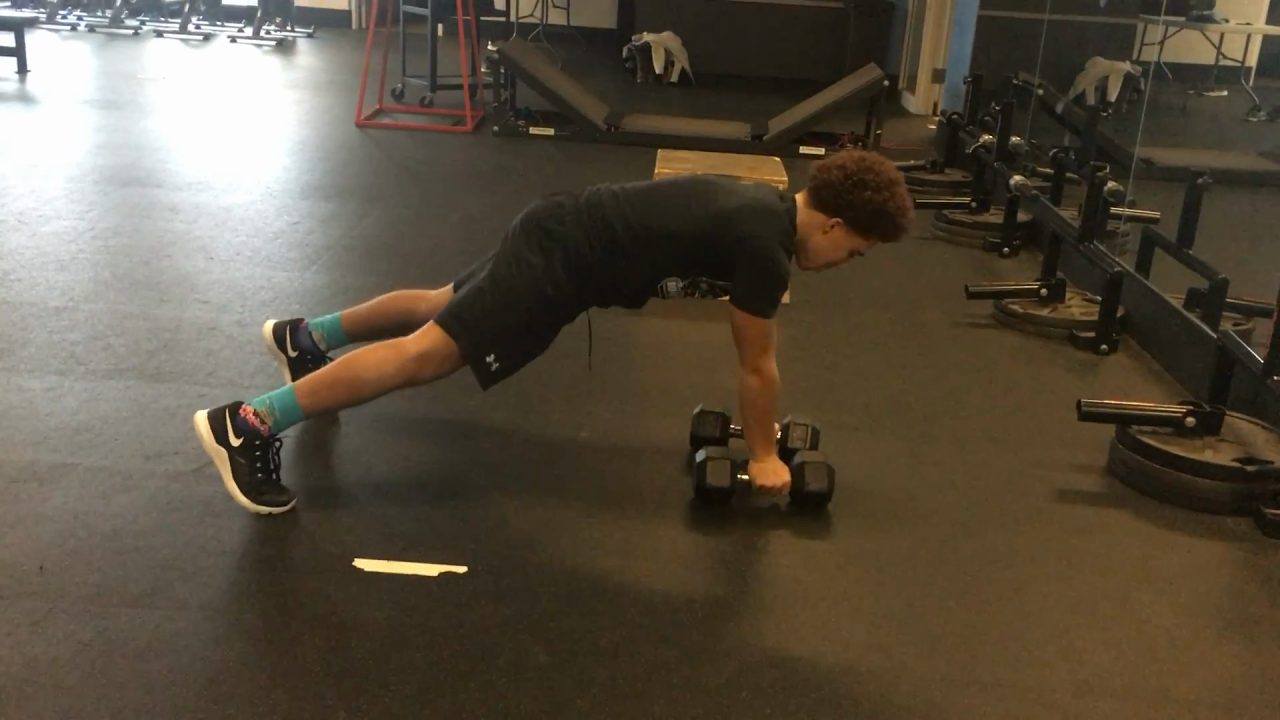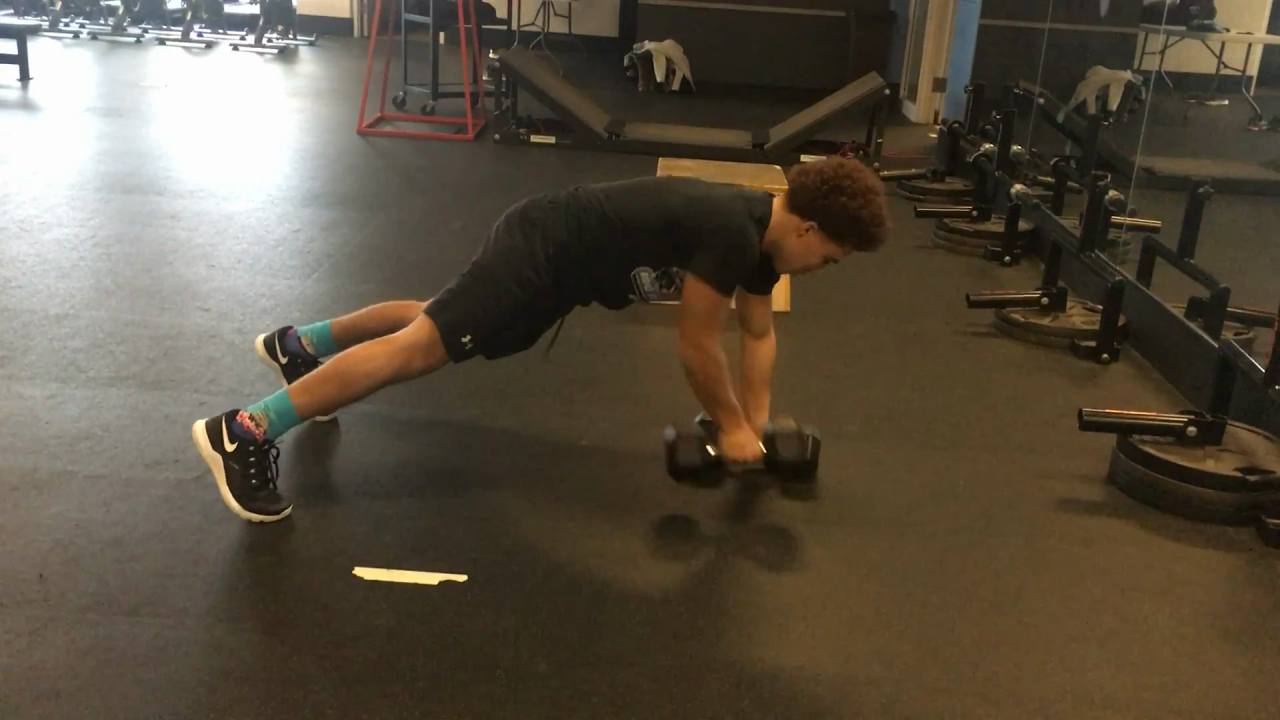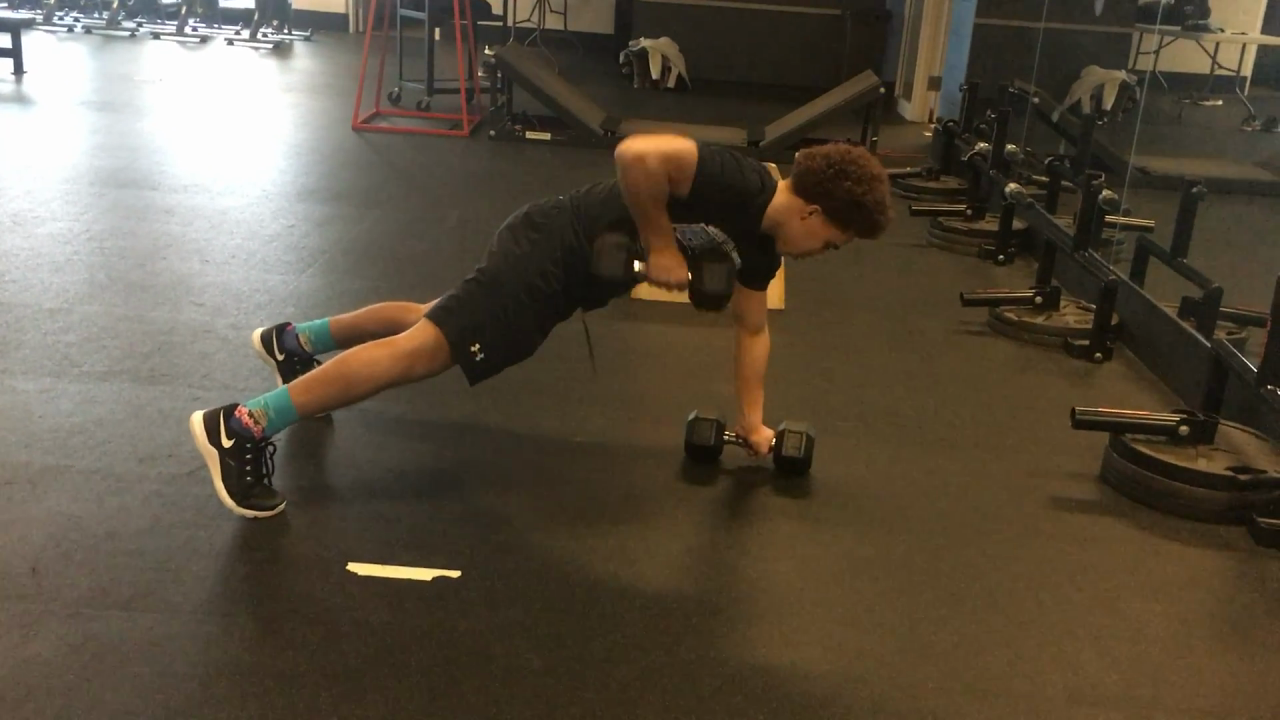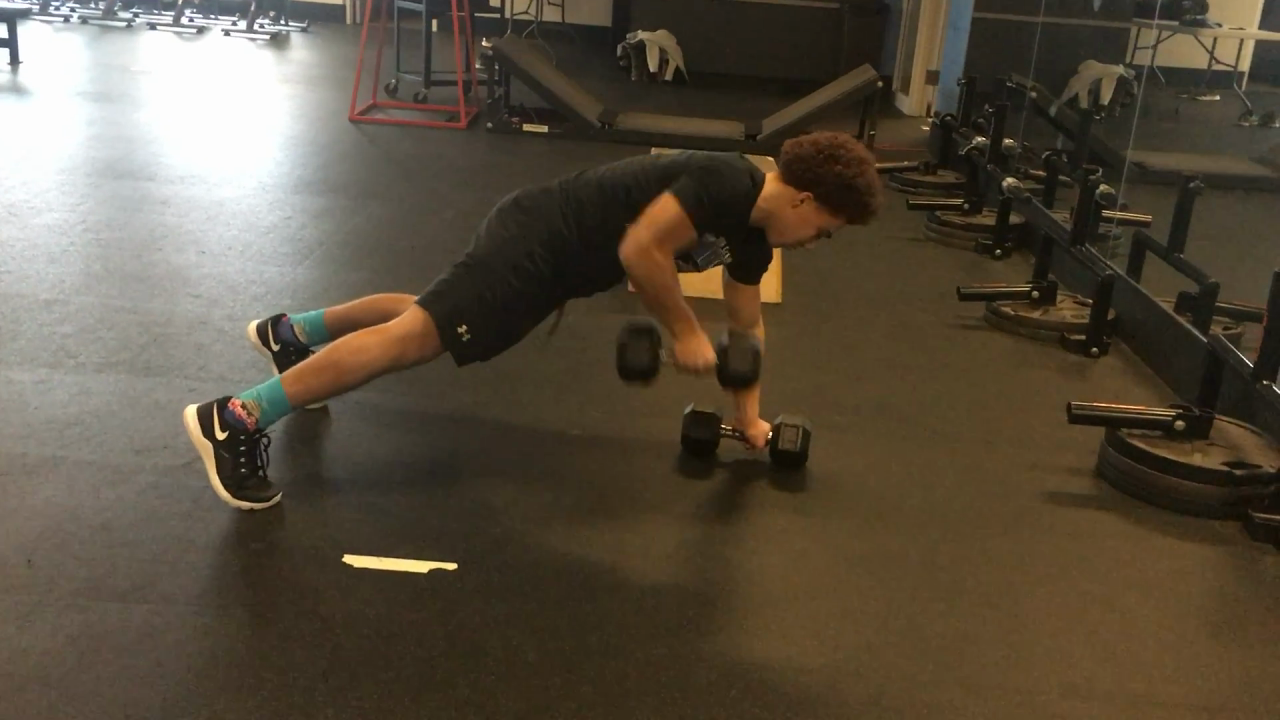
dt=0.4s
person 1, frame 1
left shoulder: (771, 213)
right shoulder: (764, 248)
left elbow: (755, 350)
right elbow: (756, 364)
left wrist: (760, 418)
right wrist: (762, 455)
left hip: (564, 228)
right hip: (566, 254)
left knee: (445, 303)
right knee: (431, 350)
left ankle: (305, 338)
right ankle: (246, 425)
person 1, frame 2
left shoulder: (762, 235)
right shoulder: (733, 232)
left elbow: (759, 334)
right elbow: (697, 347)
left wrist: (757, 423)
right wrist: (731, 429)
left hip: (557, 256)
right hip: (543, 246)
left knee: (433, 314)
right knee: (420, 345)
left ankle: (297, 345)
right ankle: (242, 432)
person 1, frame 3
left shoulder: (760, 237)
right shoulder: (739, 181)
left elbow: (751, 329)
right elbow: (634, 154)
left wrist: (751, 423)
right wrist: (660, 249)
left hip: (570, 272)
right hip: (551, 251)
left knee: (432, 318)
right knee: (425, 349)
left ankle: (293, 340)
right ankle: (241, 428)
person 1, frame 4
left shoulder: (752, 231)
right shoulder: (724, 184)
left elbow: (747, 323)
right elbow: (637, 252)
left wrist: (747, 416)
right wrist: (685, 333)
left hip: (562, 264)
right hip: (540, 236)
left knee: (424, 308)
right knee: (415, 335)
left ankle: (291, 332)
right ankle: (234, 419)
